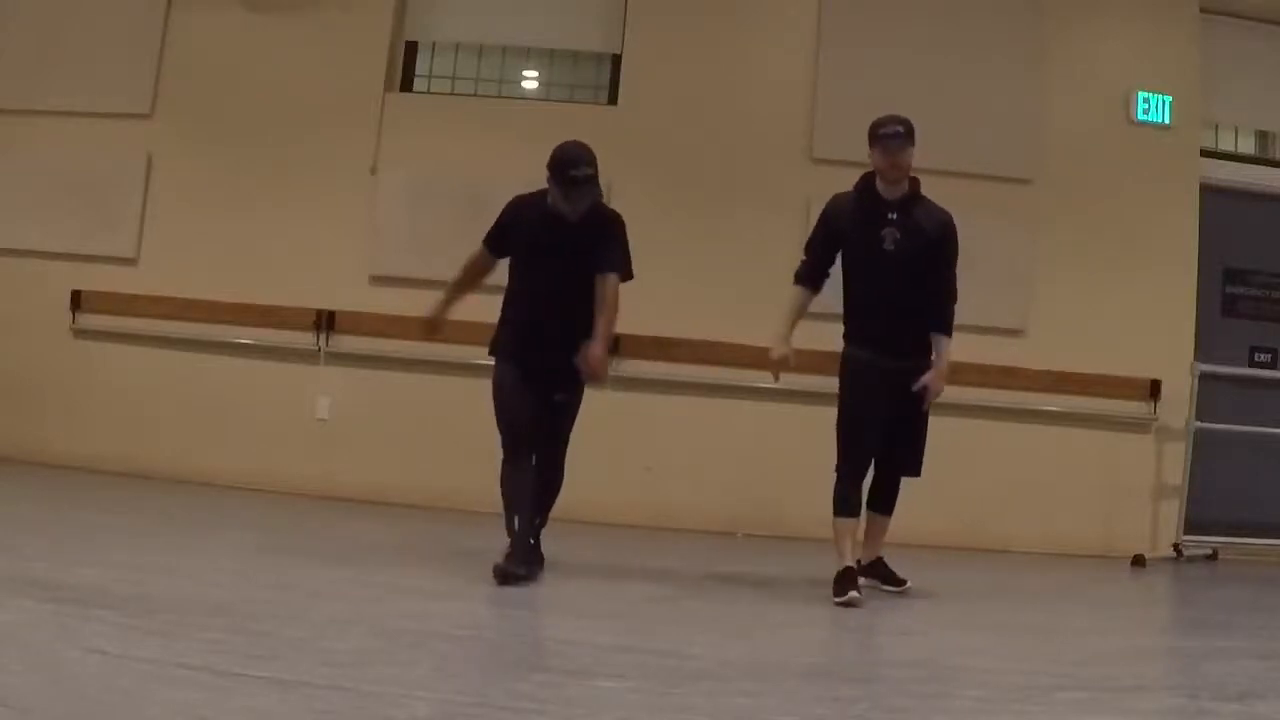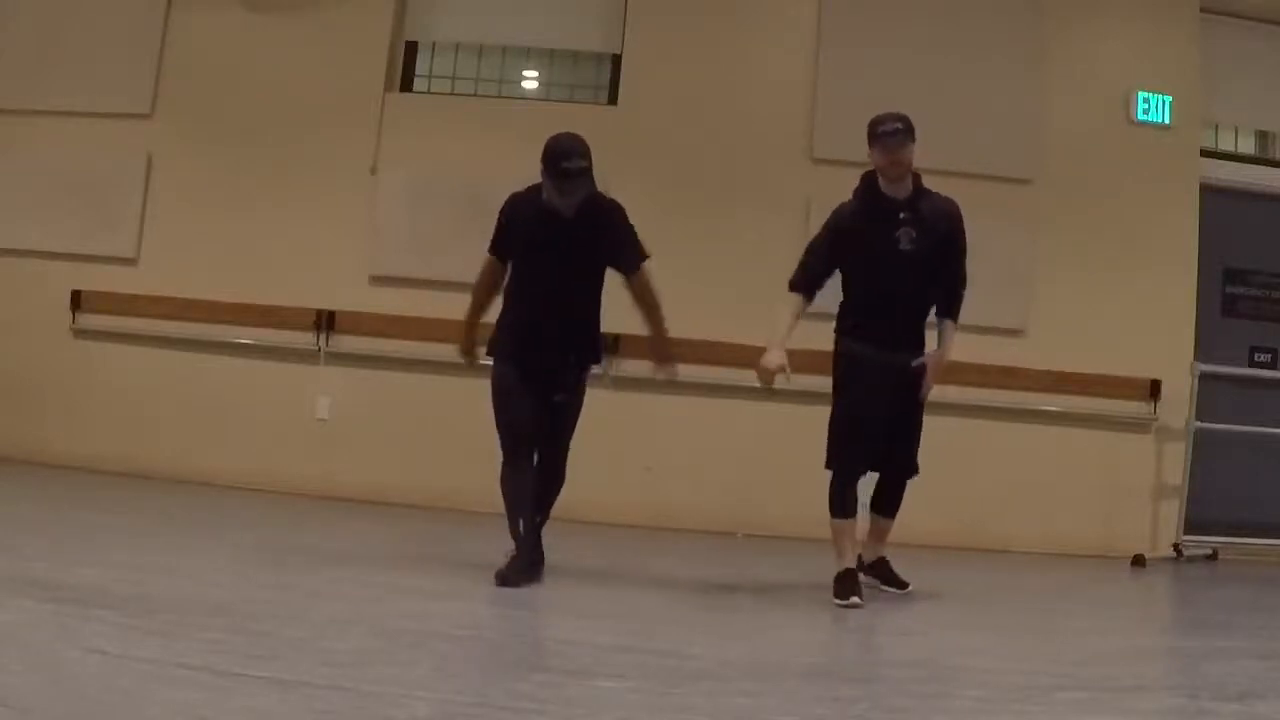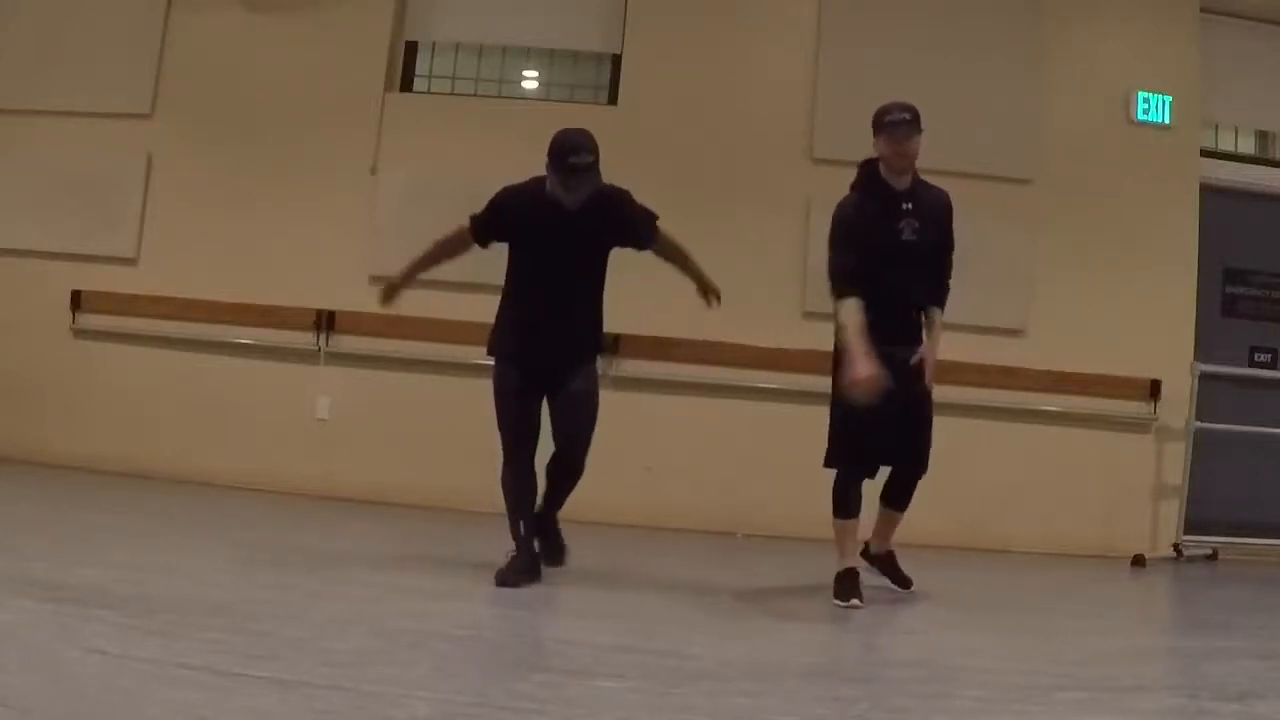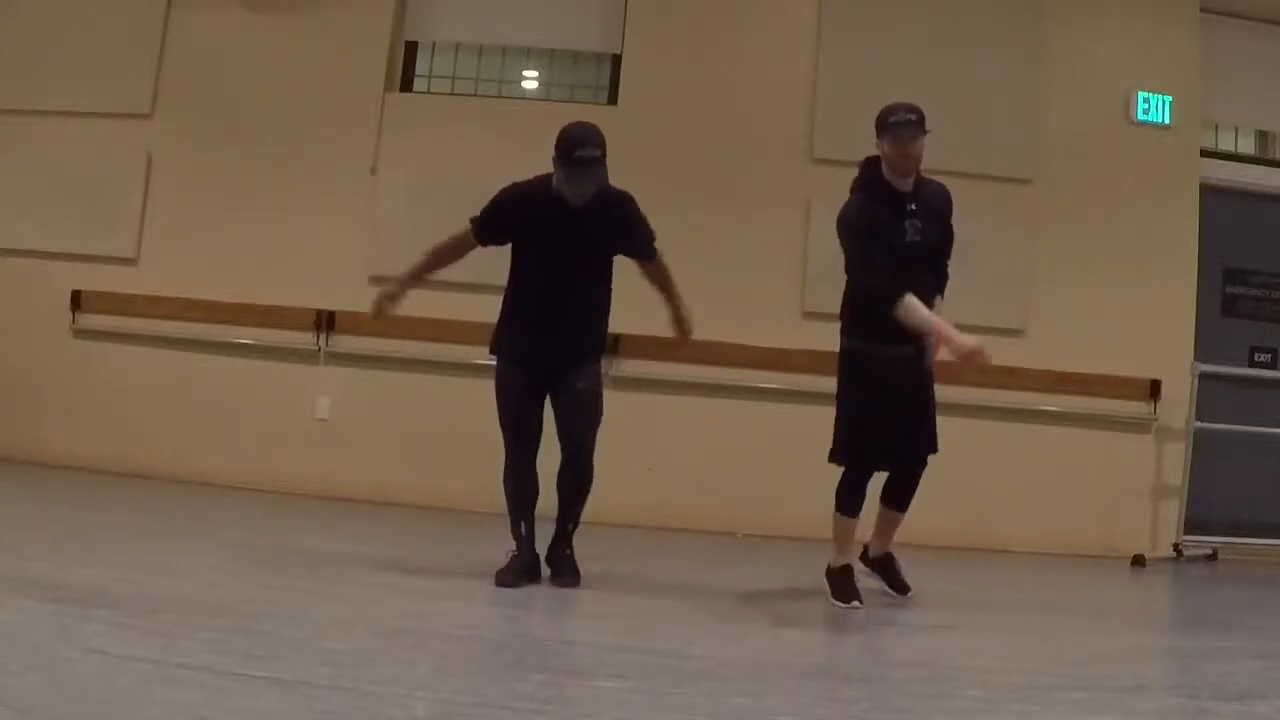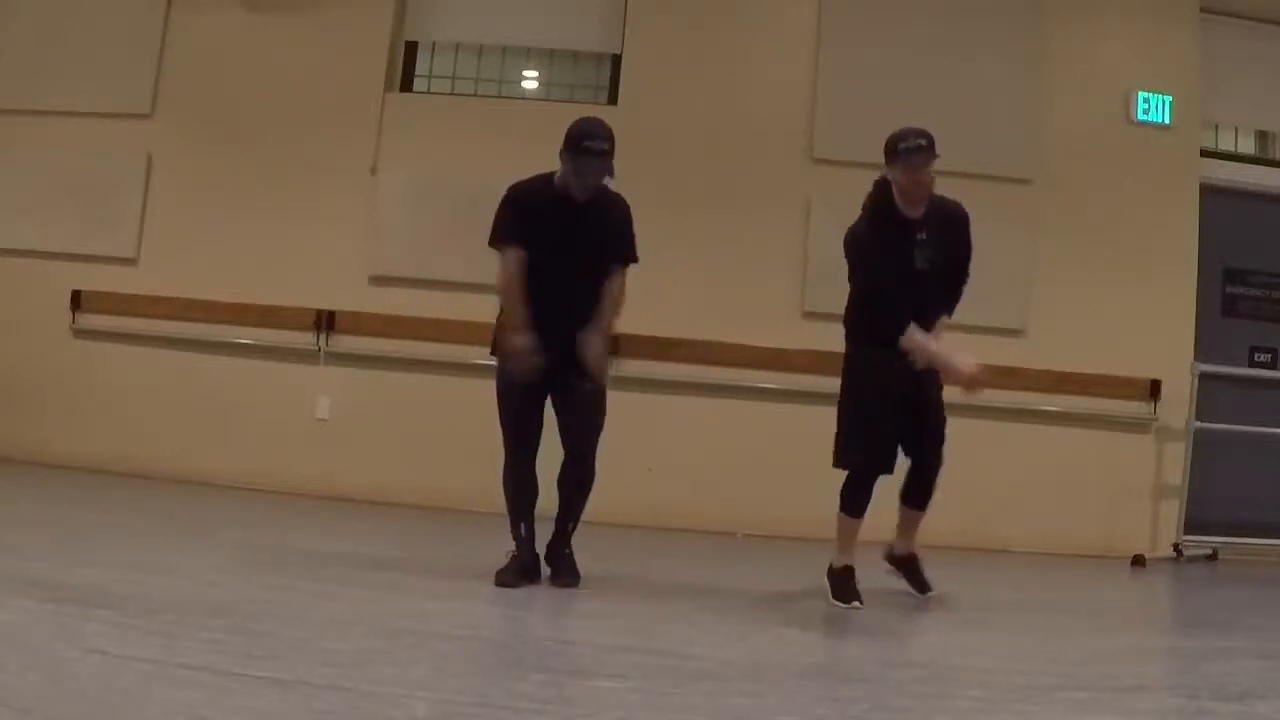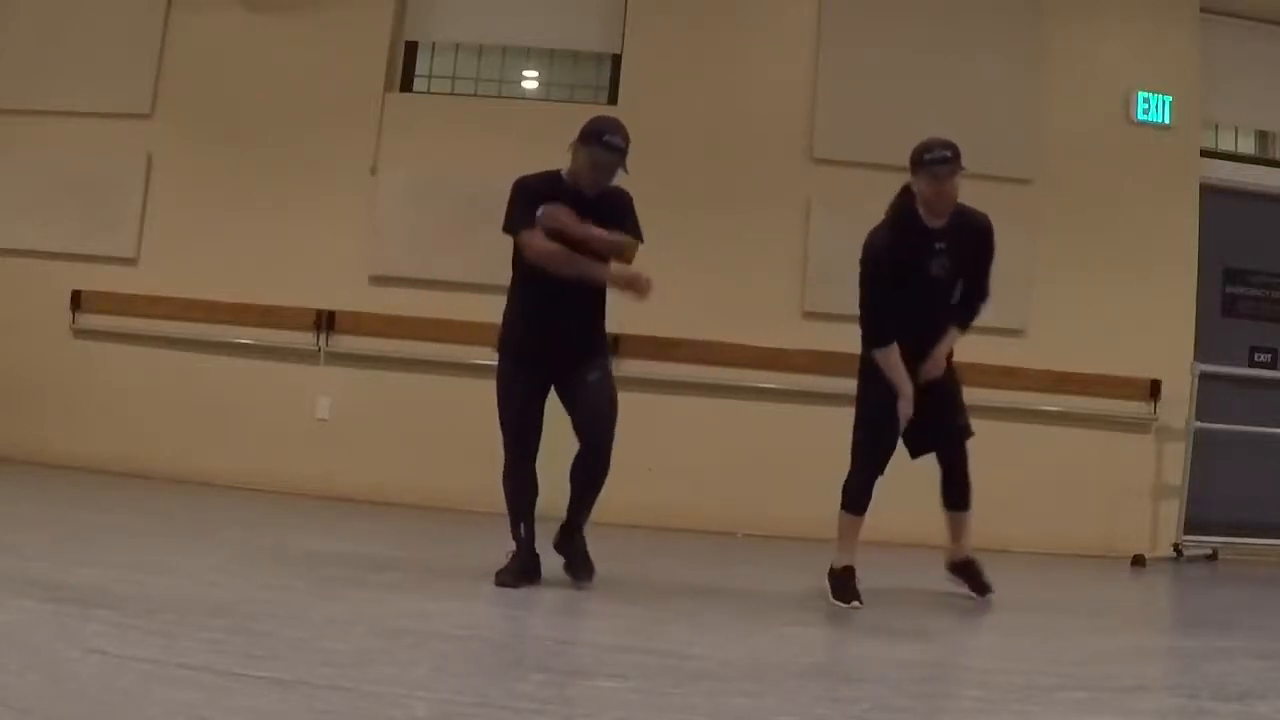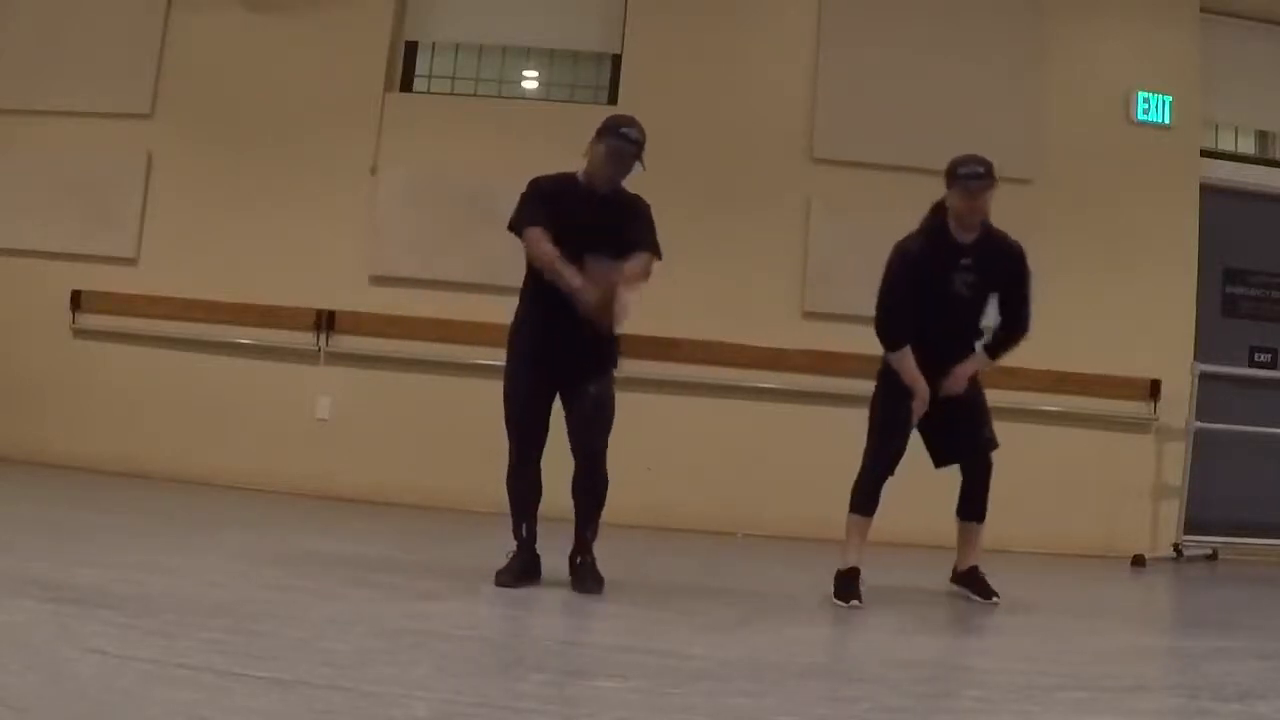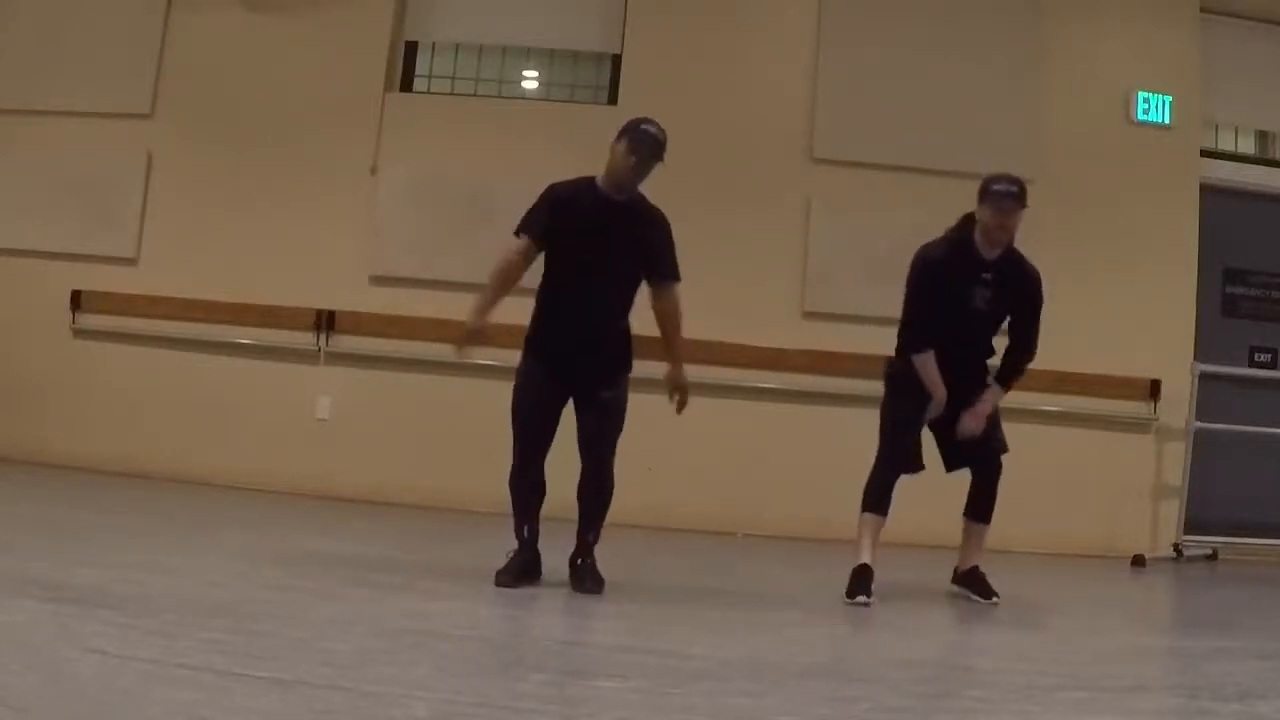
dt=0.2s
person 1, frame 1
left shoulder: (936, 222)
right shoulder: (843, 210)
left elbow: (943, 300)
right elbow: (811, 273)
left wrist: (940, 365)
right wrist: (784, 335)
left hip: (911, 361)
right hip: (862, 355)
left knee: (893, 464)
right knee: (853, 460)
left ankle: (870, 557)
right ankle: (846, 567)
person 1, frame 2
left shoulder: (943, 214)
right shoulder: (852, 215)
left elbow: (952, 289)
right elbow: (808, 278)
left wrist: (942, 351)
right wrist: (778, 344)
left hip: (910, 356)
right hip: (859, 352)
left knee: (897, 466)
right knee: (849, 460)
left ankle: (874, 556)
right ankle: (846, 568)
person 1, frame 3
left shoulder: (937, 204)
right shoulder: (855, 207)
right elbow: (845, 286)
left wrist: (933, 341)
right wrist: (857, 354)
left hip: (910, 352)
right hip: (866, 352)
left knee: (914, 459)
right knee: (854, 460)
left ankle: (879, 547)
right ankle: (846, 567)
person 1, frame 4
left shoulder: (938, 199)
right shoulder: (860, 211)
right elbow: (884, 287)
left wrist: (935, 334)
right wrist: (949, 334)
left hip: (914, 349)
right hip: (869, 349)
left knee: (913, 456)
right knee: (862, 460)
left ankle: (878, 550)
right ankle: (840, 564)
person 1, frame 5
left shoulder: (952, 218)
right shoulder: (866, 234)
right elbow: (889, 315)
left wrist: (933, 345)
right wrist: (949, 360)
left hip: (920, 355)
right hip: (871, 358)
left knee: (930, 456)
right knee: (867, 462)
left ankle: (903, 549)
right ankle: (841, 566)
person 1, frame 6
left shoulder: (976, 229)
right shoulder: (885, 241)
left elbow: (974, 294)
right elbow: (877, 325)
left wrist: (943, 348)
right wrist: (903, 389)
left hip: (934, 357)
right hip: (886, 361)
left knee: (955, 456)
right knee: (869, 460)
left ankle: (961, 555)
right ankle: (842, 566)
person 1, frame 7
left shoulder: (1006, 255)
right shoulder: (914, 251)
left elbow: (1015, 324)
right elbow: (889, 326)
left wrist: (971, 368)
right wrist: (918, 388)
left hip: (959, 370)
right hip: (904, 369)
left knee: (979, 465)
right knee: (879, 461)
left ankle: (967, 567)
right ankle: (849, 567)
person 1, frame 8
left shoulder: (1024, 277)
right shoulder: (936, 258)
left elbow: (1022, 350)
right elbow: (914, 333)
left wrist: (984, 407)
right wrist: (936, 392)
left hip: (969, 377)
right hip: (915, 372)
left knee: (989, 465)
right knee: (891, 460)
left ankle: (968, 567)
right ankle: (863, 565)
person 2, frame 1
left shoulder: (608, 224)
right shoulder: (524, 211)
left elbow: (609, 285)
right elbow: (486, 258)
left wrist: (599, 344)
right wrist: (446, 302)
left hip: (567, 360)
right hip: (514, 353)
left knee: (551, 454)
right knee: (517, 448)
left ankle: (532, 538)
right ankle: (520, 544)
person 2, frame 2
left shoulder: (607, 215)
right shoulder: (518, 208)
left elbow: (637, 277)
right elbow: (495, 267)
left wrist: (659, 339)
right wrist: (471, 325)
left hip: (571, 357)
right hip: (513, 352)
left knee: (553, 455)
right knee: (517, 450)
left ankle: (531, 535)
right ankle: (525, 548)
person 2, frame 3
left shoulder: (613, 205)
right shoulder: (515, 201)
left elbow: (659, 241)
right elbow: (464, 237)
left wrist: (699, 278)
right wrist: (407, 276)
left hip: (575, 354)
right hip: (516, 349)
left knee: (574, 448)
right knee: (517, 451)
left ankle: (546, 517)
right ankle: (524, 549)
person 2, frame 4
left shoulder: (617, 208)
right shoulder: (520, 200)
left elbow: (650, 259)
right elbow: (465, 241)
left wrist: (676, 307)
right wrist: (404, 283)
left hip: (580, 356)
right hip: (518, 351)
left knee: (579, 453)
right knee: (520, 453)
left ankle: (562, 547)
right ankle: (524, 552)
person 2, frame 5
left shoulder: (614, 210)
right shoulder: (524, 197)
left elbow: (616, 277)
right elbow: (511, 267)
left wrist: (599, 333)
right wrist: (517, 331)
left hip: (582, 353)
right hip: (523, 347)
left knee: (582, 454)
right knee: (520, 453)
left ankle: (561, 546)
right ankle: (524, 551)
person 2, frame 6
left shoulder: (618, 204)
right shoulder: (531, 190)
left elbow: (628, 249)
right elbow: (536, 249)
left wrist: (578, 229)
right wrist: (607, 273)
left hip: (585, 348)
right hip: (523, 345)
left knee: (598, 441)
right knee: (519, 451)
left ankle: (572, 533)
right ankle: (524, 550)
person 2, frame 7
left shoulder: (633, 210)
right shoulder: (545, 191)
left elbow: (644, 262)
right elbow: (537, 247)
left wrist: (615, 281)
right wrist: (577, 287)
left hip: (592, 356)
right hip: (532, 348)
left knee: (591, 458)
right knee: (524, 454)
left ankle: (583, 555)
right ankle: (525, 551)
person 2, frame 8
left shoulder: (650, 222)
right shoulder: (562, 198)
left elbow: (665, 291)
right elbow: (521, 253)
left wrist: (675, 362)
right wrist: (483, 307)
left hip: (608, 362)
right hip: (545, 354)
left knee: (598, 463)
right knee: (527, 455)
left ankle: (584, 557)
right ankle: (526, 551)
